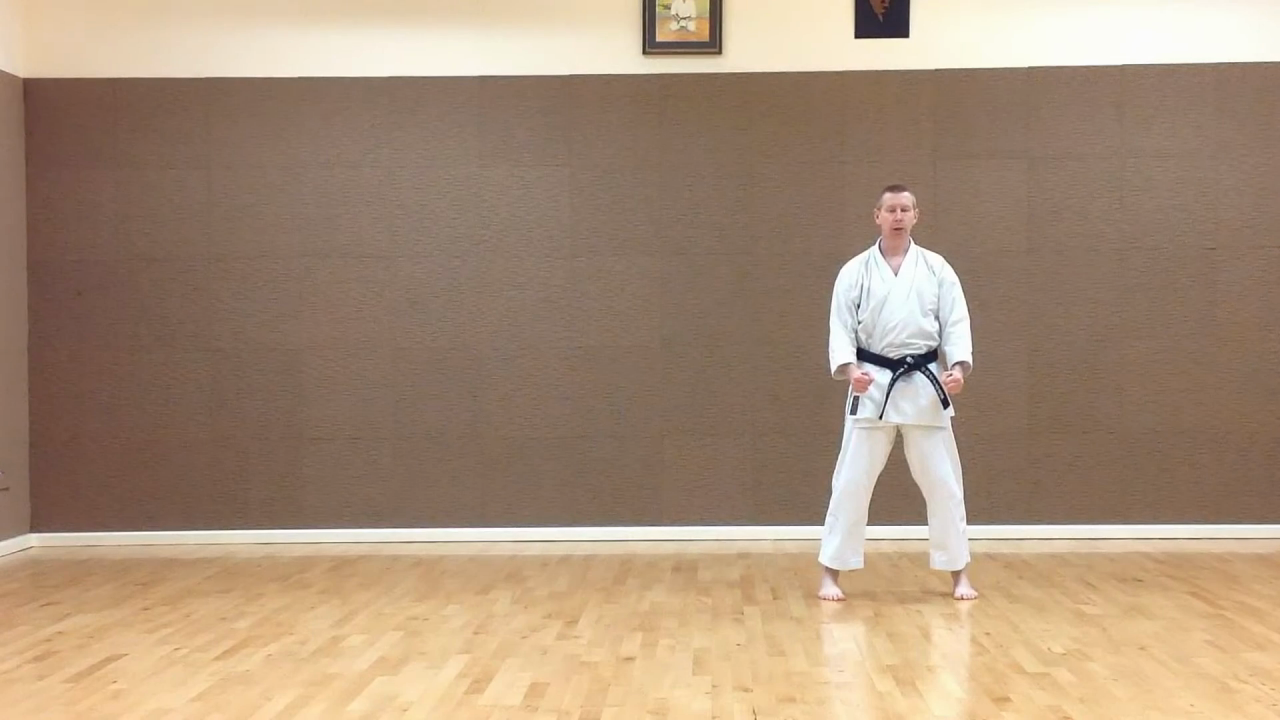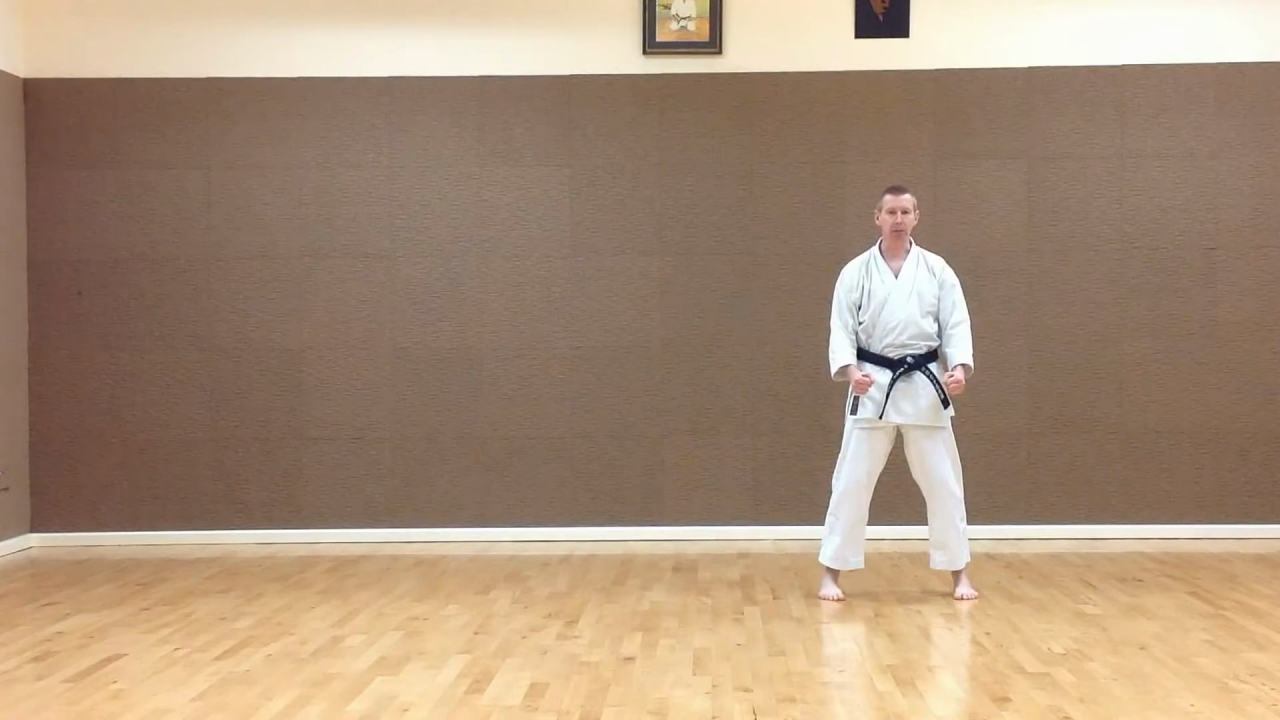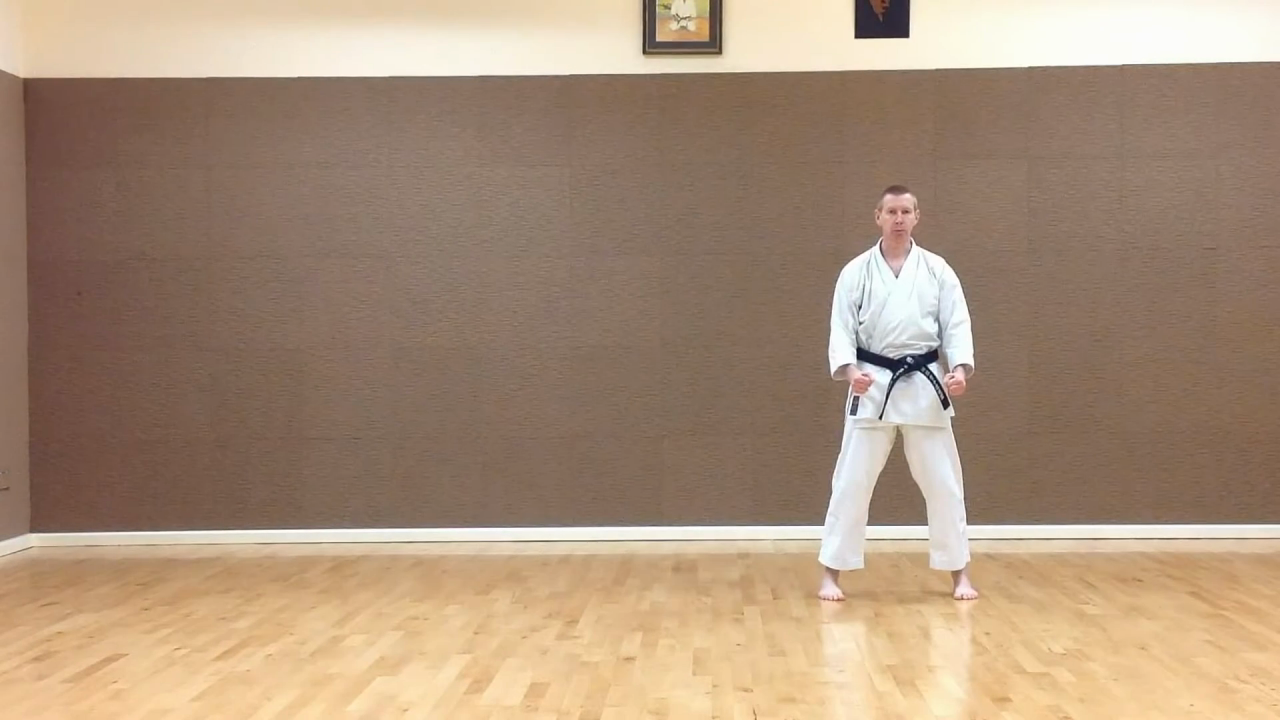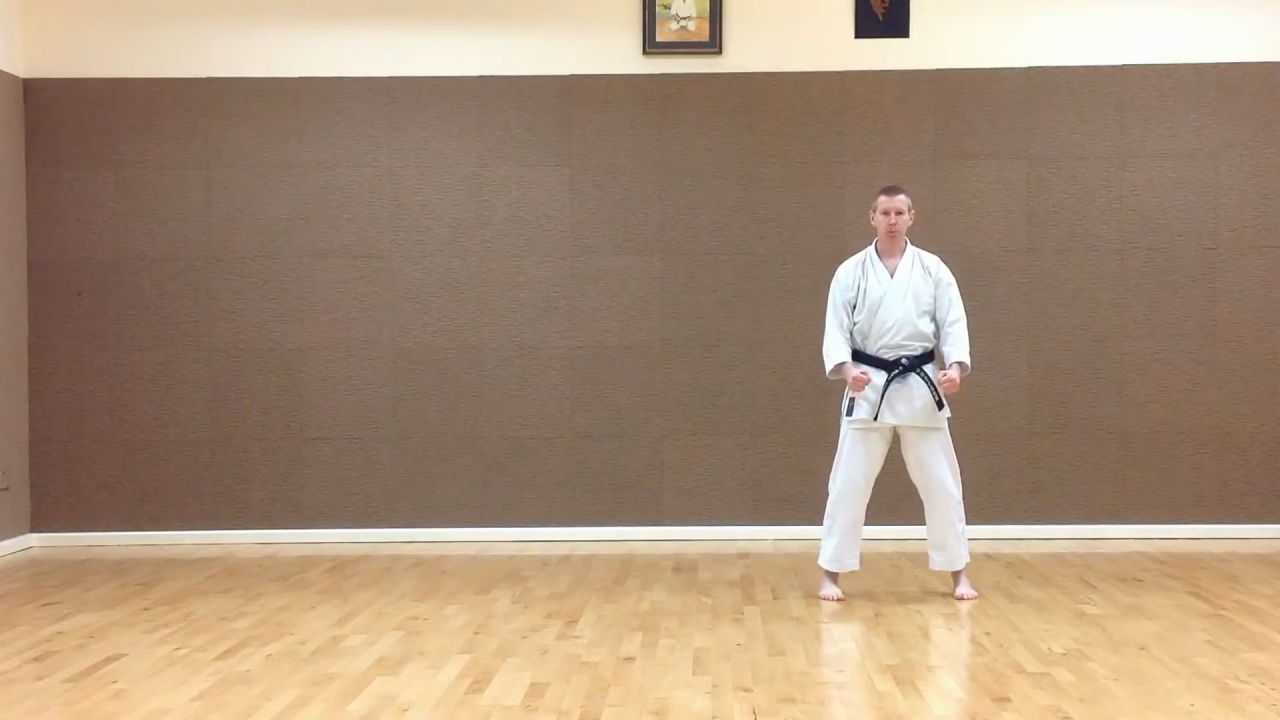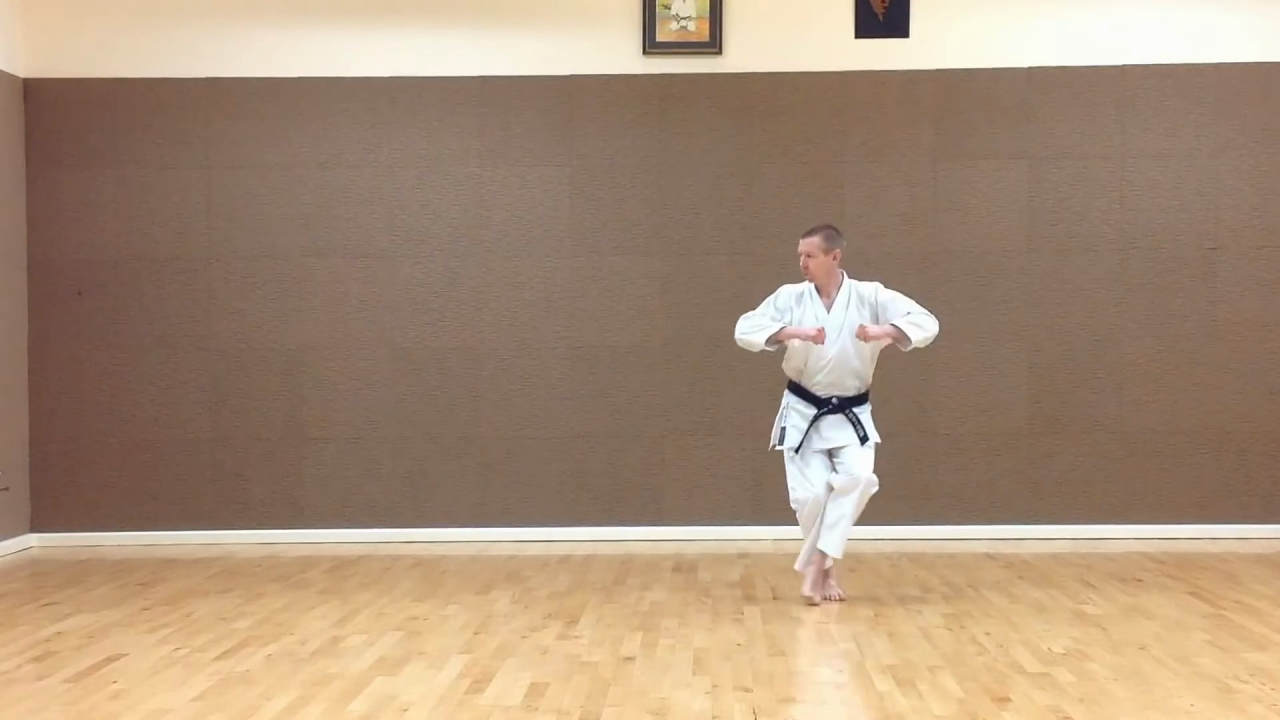
dt=1s
person 1, frame 1
left shoulder: (936, 268)
right shoulder: (855, 270)
left elbow: (956, 323)
right elbow: (841, 328)
left wrist: (958, 366)
right wrist: (849, 369)
left hip: (925, 385)
right hip: (872, 385)
left knee: (943, 483)
right knee: (852, 482)
left ankle: (959, 573)
right ankle: (831, 573)
person 1, frame 2
left shoulder: (936, 269)
right shoulder: (856, 271)
left elbow: (956, 324)
right elbow: (841, 329)
left wrist: (959, 367)
right wrist: (850, 371)
left hip: (924, 385)
right hip: (872, 385)
left knee: (943, 482)
right knee: (851, 481)
left ankle: (959, 573)
right ankle: (831, 573)
person 1, frame 3
left shoulder: (937, 269)
right shoulder: (856, 271)
left elbow: (956, 325)
right elbow: (841, 329)
left wrist: (960, 368)
right wrist: (850, 370)
left hip: (924, 386)
right hip: (872, 385)
left knee: (943, 483)
right knee: (852, 482)
left ankle: (959, 574)
right ankle: (831, 573)
person 1, frame 4
left shoulder: (932, 268)
right shoulder: (851, 270)
left elbow: (953, 323)
right elbow: (836, 329)
left wrist: (955, 366)
right wrist: (846, 369)
left hip: (920, 386)
right hip: (868, 386)
left knee: (941, 482)
right knee: (849, 483)
left ankle: (959, 574)
right ankle: (831, 574)
person 1, frame 5
left shoulder: (871, 296)
right shoulder: (791, 296)
left elbow: (927, 323)
right elbow: (745, 328)
left wrist: (885, 331)
right wrist: (791, 332)
left hip: (851, 416)
right hip: (802, 414)
left knee: (856, 479)
right knee: (811, 494)
left ankle: (813, 563)
right ankle: (826, 572)
